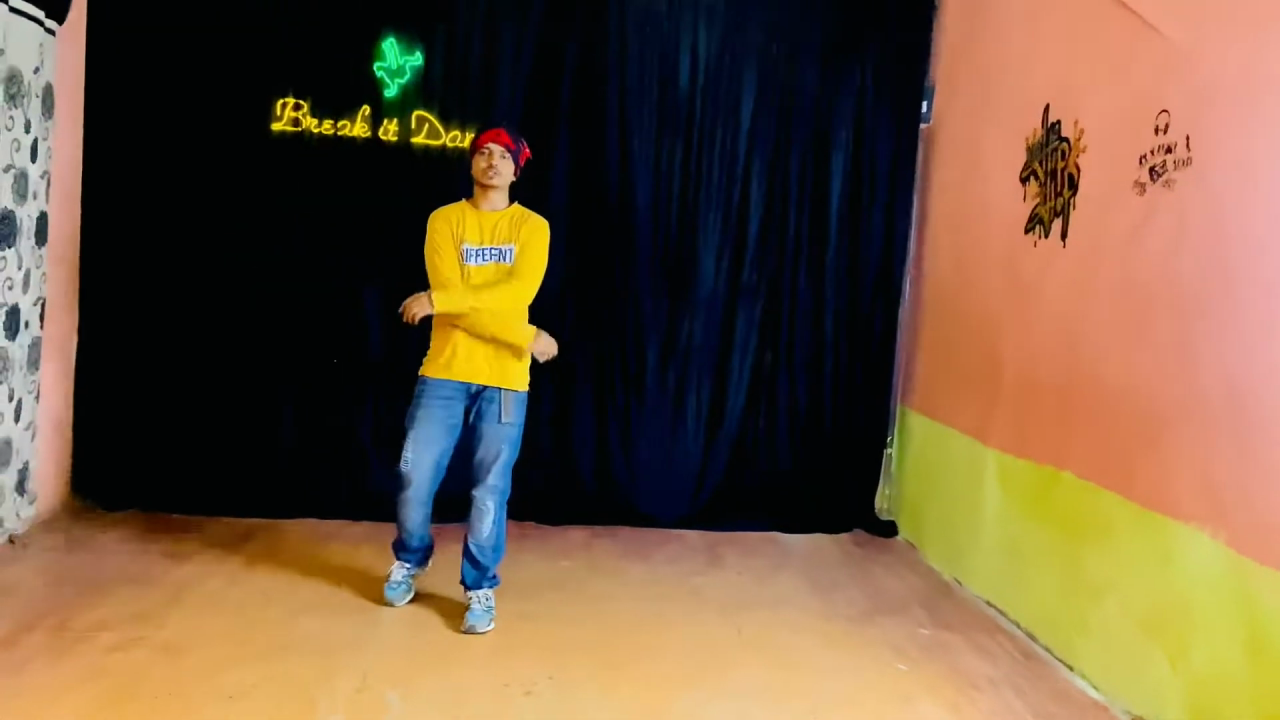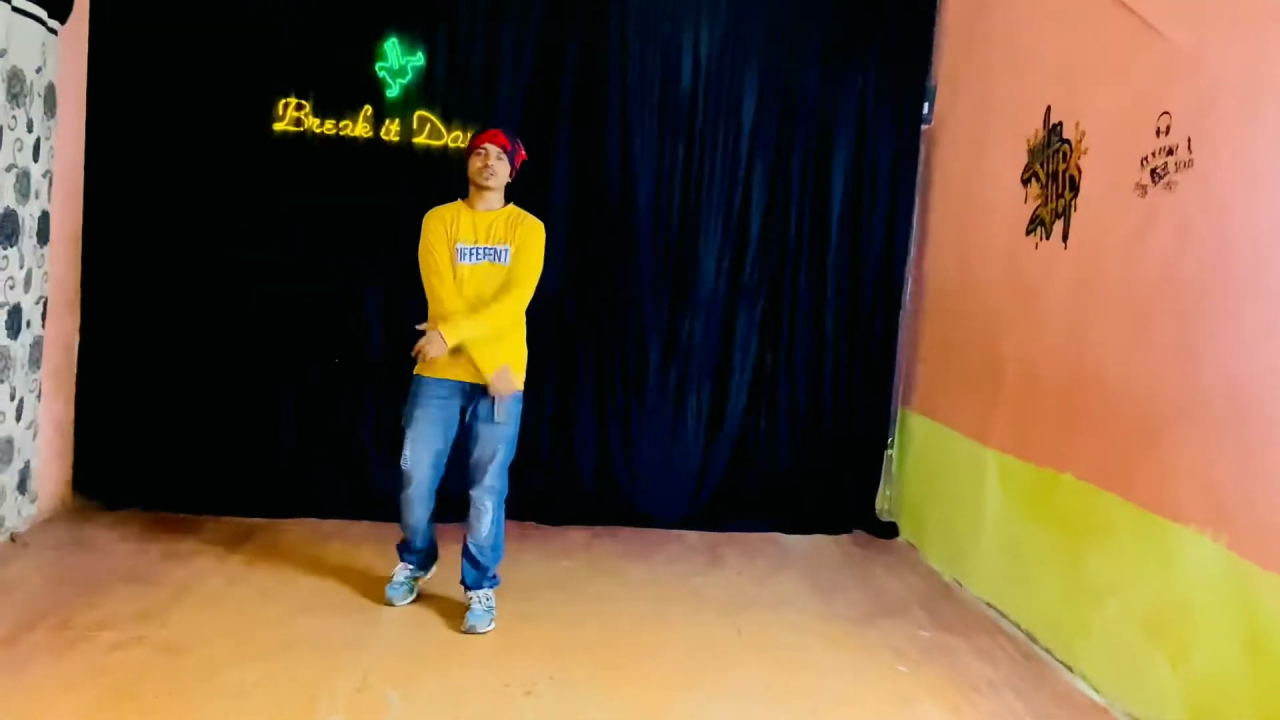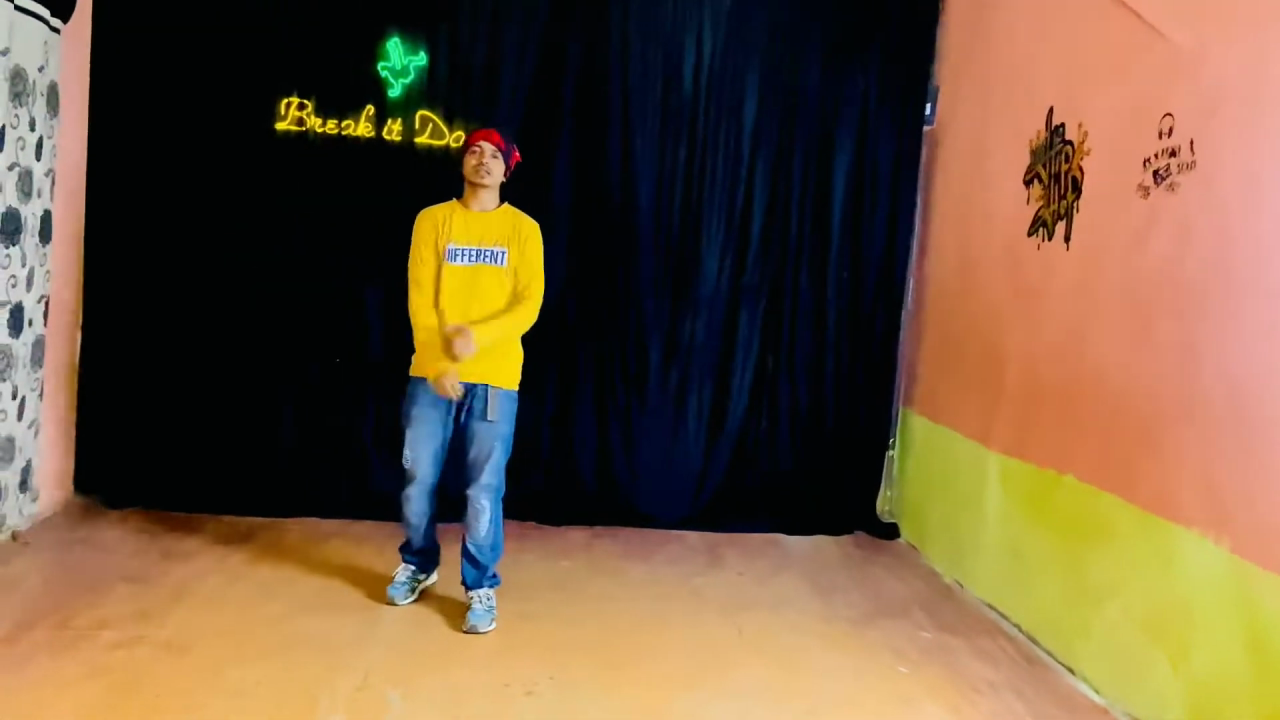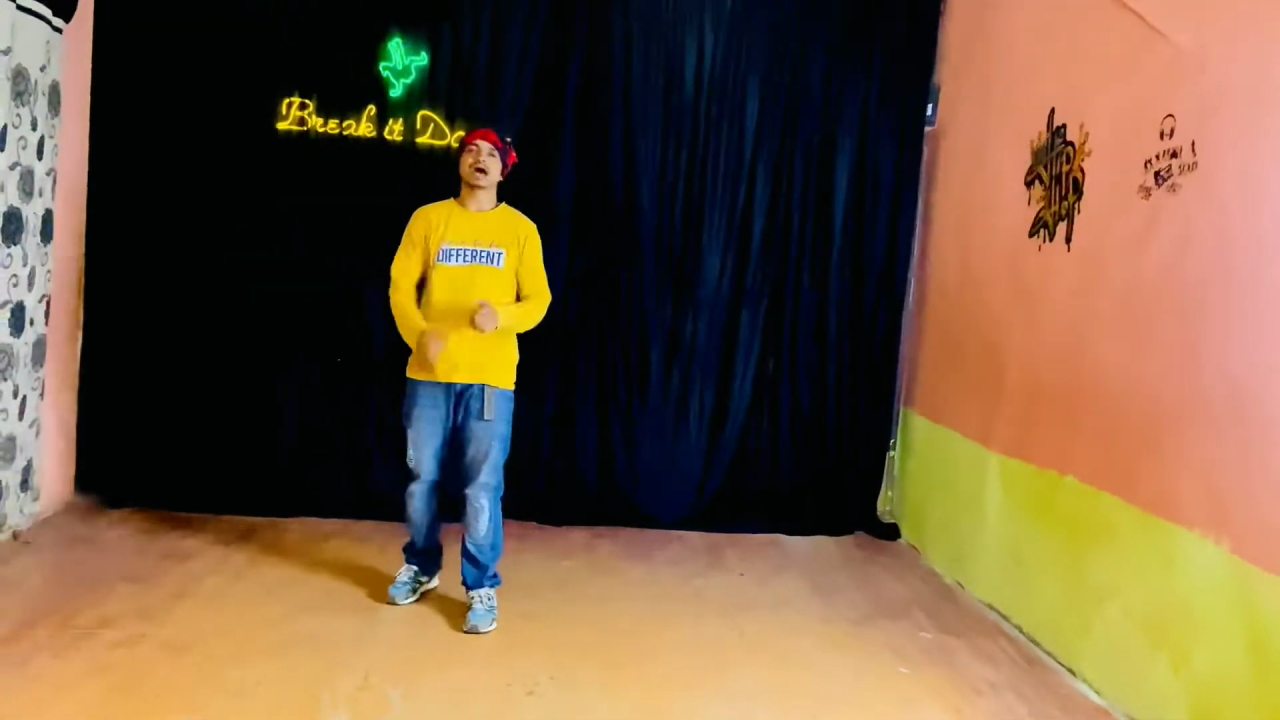
dt=0.1s
person 1, frame 1
left shoulder: (533, 227)
right shoulder: (443, 220)
left elbow: (519, 294)
right elbow: (453, 294)
left wrist: (437, 302)
right wrist: (524, 337)
left hip: (504, 378)
right hip: (444, 372)
left knee: (490, 489)
right knee: (416, 475)
left ankle: (480, 588)
right ankle: (410, 559)
person 1, frame 2
left shoulder: (528, 227)
right shoulder: (439, 220)
left elbow: (515, 299)
right elbow: (443, 297)
left wrist: (452, 331)
right wrist: (485, 360)
left hip: (498, 376)
right hip: (438, 372)
left knee: (487, 486)
right knee: (417, 476)
left ankle: (480, 587)
right ankle: (415, 561)
person 1, frame 3
left shoulder: (524, 229)
right shoulder: (431, 219)
left elbow: (529, 306)
right elbow: (420, 296)
left wrist: (480, 336)
right wrist: (440, 361)
left hip: (494, 377)
right hip: (432, 371)
left knee: (485, 485)
right knee: (418, 476)
left ankle: (481, 587)
right ankle: (418, 564)
person 1, frame 4
left shoulder: (520, 229)
right shoulder: (427, 218)
left elbow: (538, 303)
right elbow: (399, 286)
left wrist: (502, 317)
right wrist: (418, 335)
left hip: (490, 375)
right hip: (429, 372)
left knee: (483, 483)
right knee: (423, 476)
left ankle: (482, 587)
right ankle: (421, 565)
